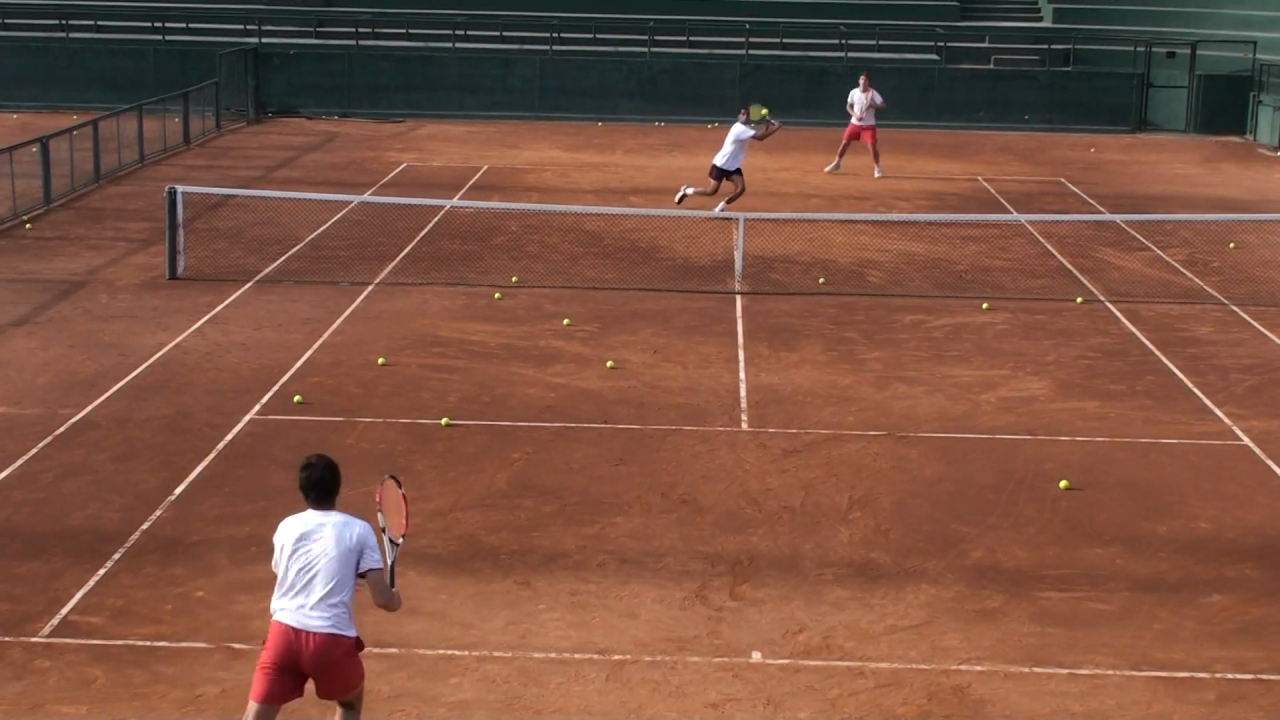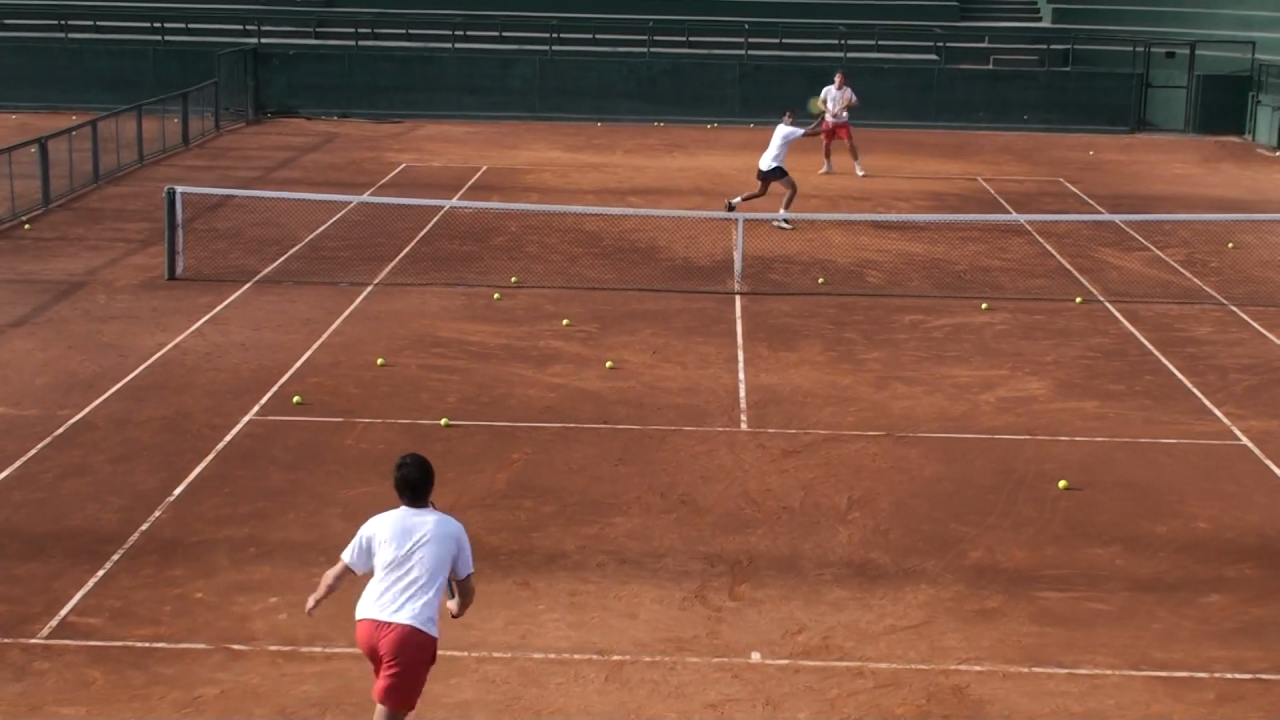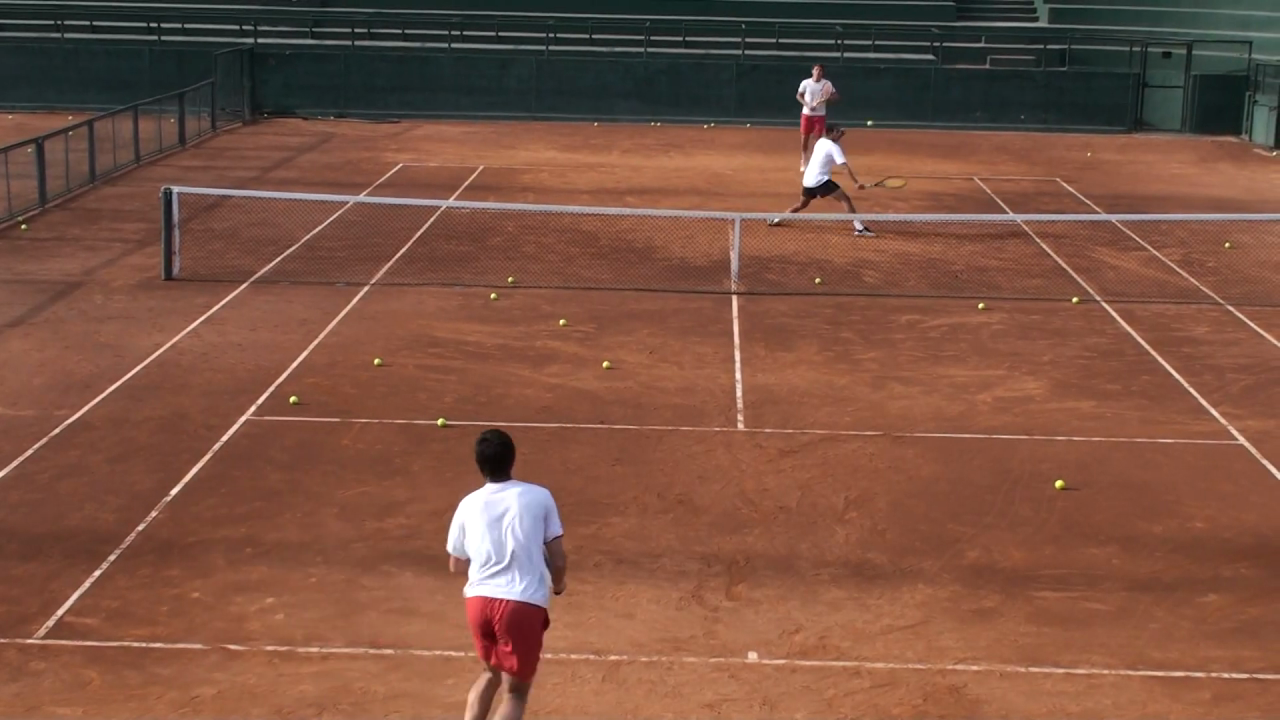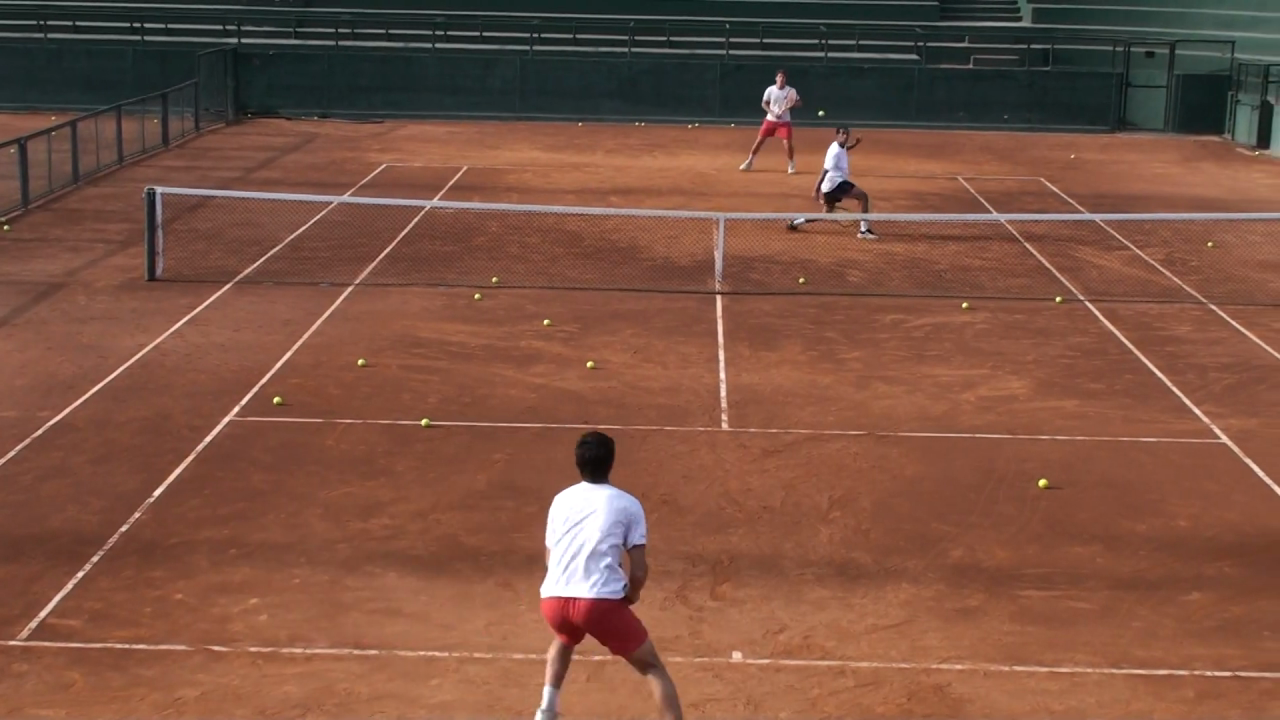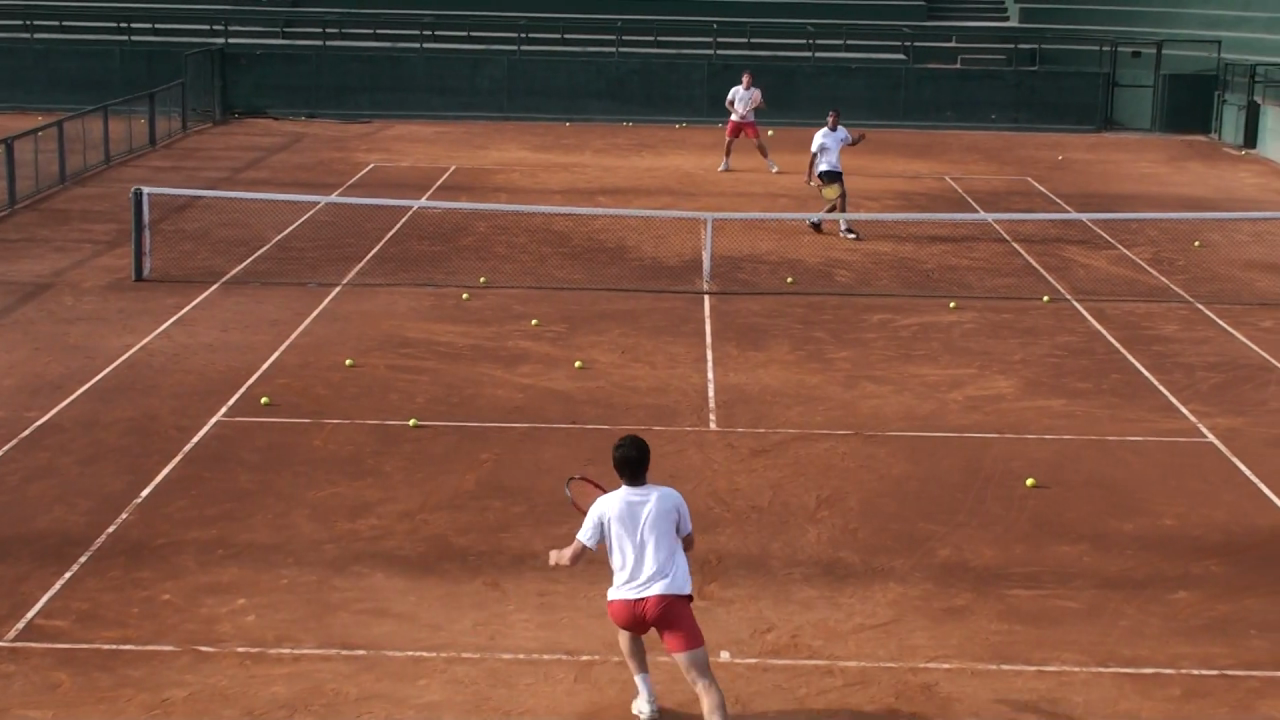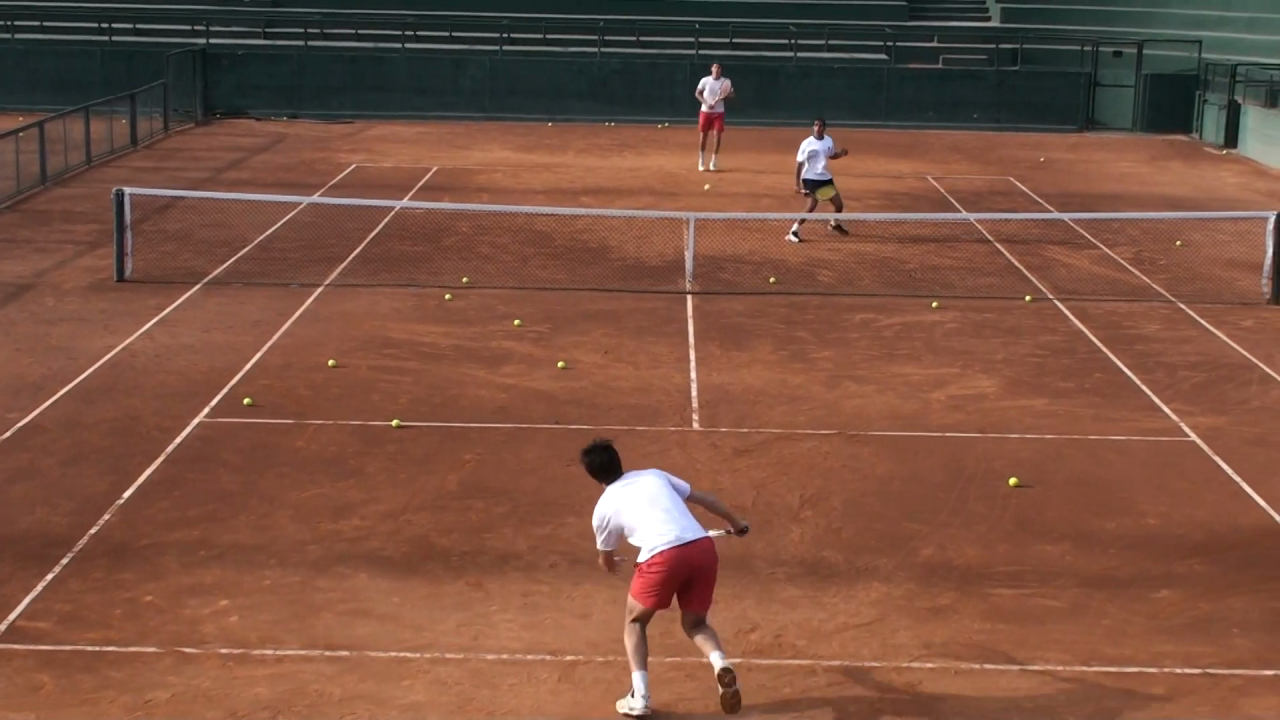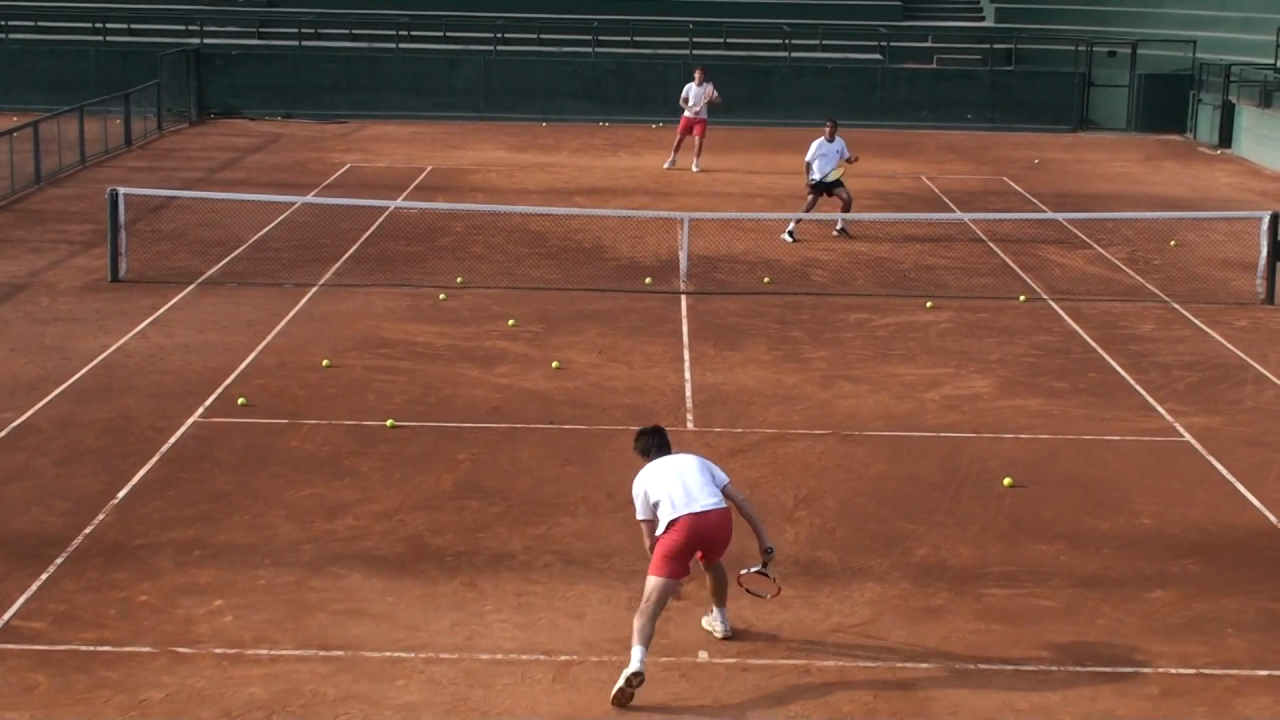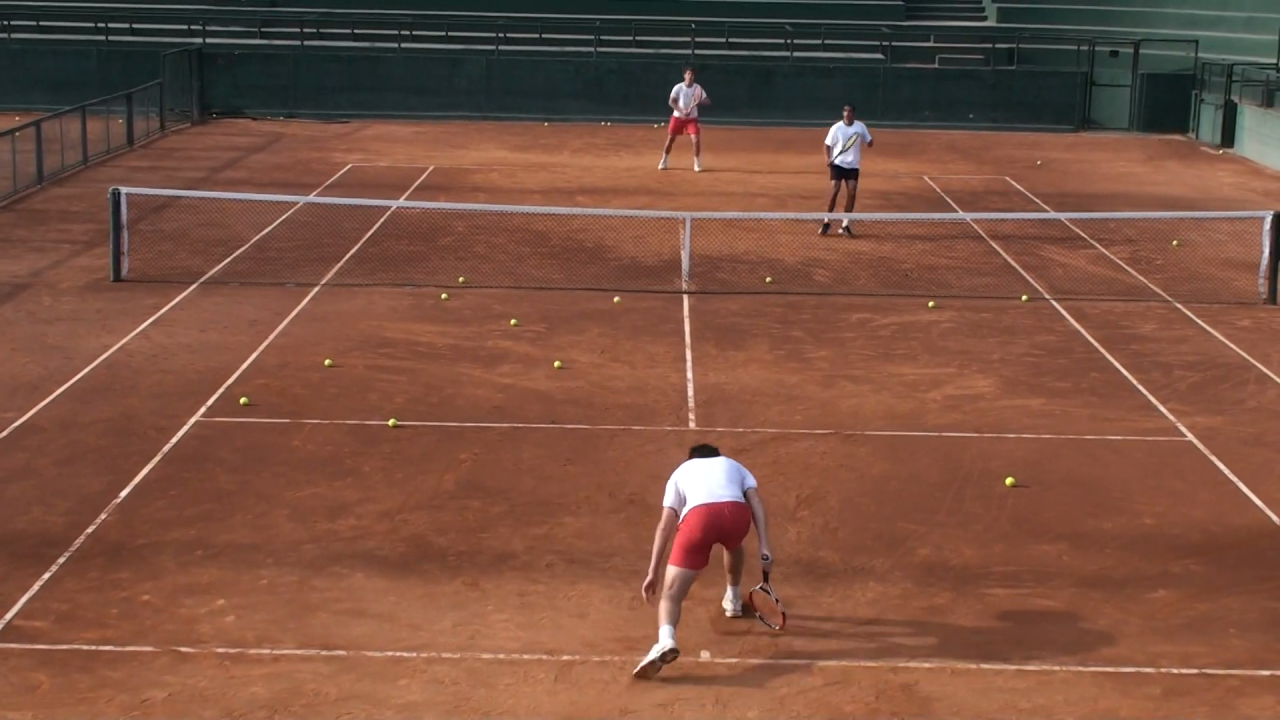
dt=0.2s
person 1, frame 1
left shoulder: (286, 528)
right shoulder: (360, 531)
right elbow: (382, 598)
right wrist: (395, 600)
left hip: (285, 633)
right hip: (331, 640)
person 1, frame 2
left shoulder: (376, 526)
right shoulder: (452, 529)
left elbow: (337, 575)
right elbow: (467, 590)
left wrist: (316, 596)
right wrist: (458, 607)
left hip: (370, 627)
right hip: (411, 636)
person 1, frame 3
left shoulder: (468, 506)
right shoulder: (540, 497)
left elbow: (456, 565)
right elbow: (559, 559)
right wrist: (557, 584)
left hip: (479, 602)
right hip: (523, 606)
left knee: (493, 675)
right knee: (517, 691)
person 1, frame 4
left shoulder: (561, 501)
right shoulder: (628, 505)
right elbow: (639, 568)
right wrist: (633, 593)
left hip: (553, 600)
right hip: (600, 602)
left knee: (564, 640)
right knee: (653, 668)
person 1, frame 5
left shoulder: (603, 506)
right shoulder: (670, 498)
left elbow: (571, 557)
right elbow: (688, 544)
left wrist: (556, 556)
left hip: (625, 602)
right hip: (668, 599)
left knee: (629, 629)
right knee: (702, 678)
person 1, frame 6
left shoulder: (603, 508)
right shoulder: (654, 476)
left elbow: (605, 562)
right elbow: (704, 500)
left wrist: (613, 564)
right wrist: (736, 523)
left hip: (662, 557)
right hip: (701, 547)
left knee: (634, 622)
right knee: (694, 623)
left ankle: (639, 699)
right ankle: (721, 664)
person 1, frame 7
left shoulder: (642, 479)
right shoulder: (698, 461)
left elbow: (650, 540)
right elbow: (741, 502)
left wrist: (669, 574)
right wrist: (762, 539)
left hip: (681, 526)
right hip: (718, 519)
left knee: (649, 606)
right knee: (711, 562)
left ankle: (636, 667)
right ankle: (721, 621)
person 1, frame 8
left shoulder: (681, 471)
right shoulder: (734, 465)
left elbow: (664, 528)
right elbow: (756, 504)
left wrist: (653, 572)
right wrist: (764, 547)
left hip: (697, 517)
right hip: (735, 513)
left knee: (670, 594)
right knee: (733, 543)
left ankle: (666, 643)
right ankle: (733, 600)
